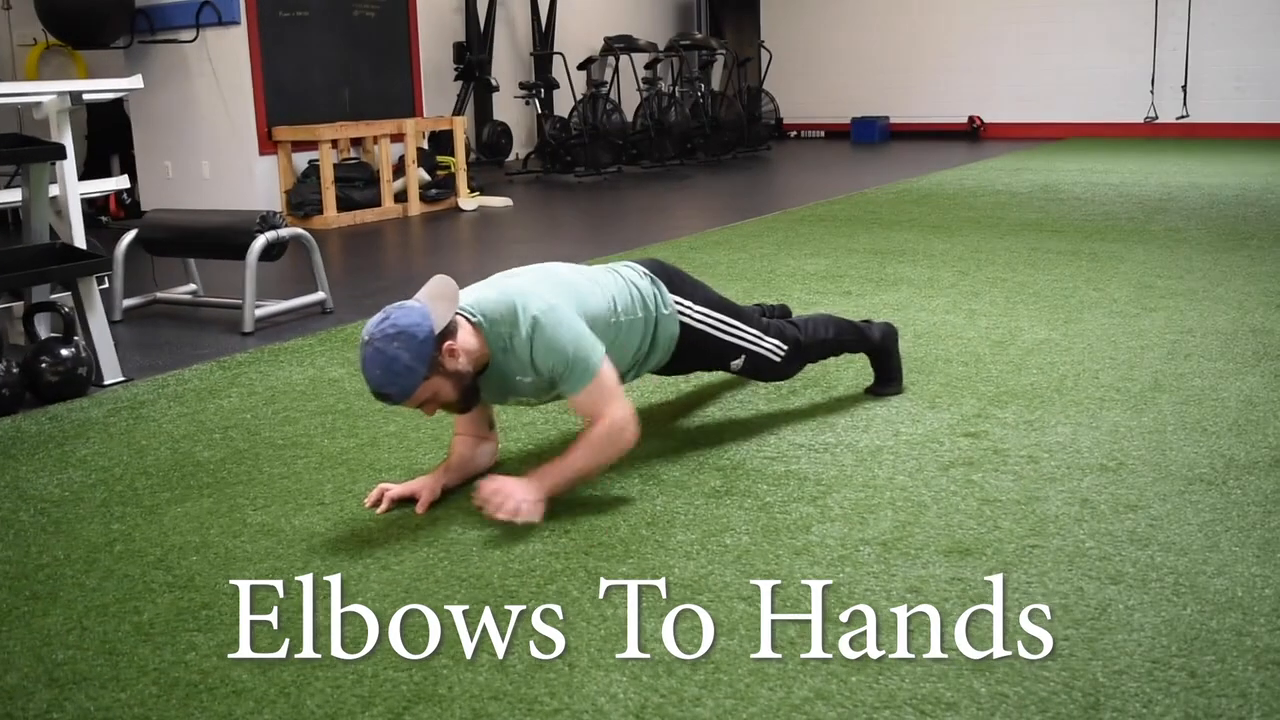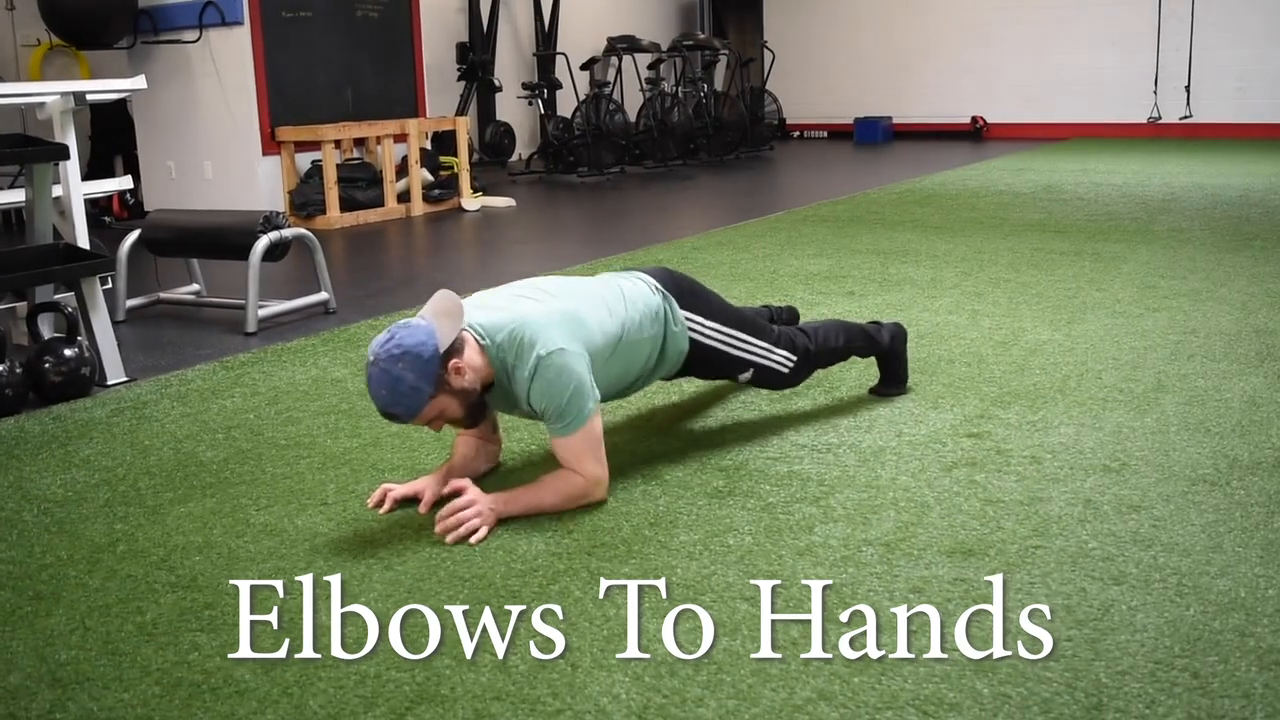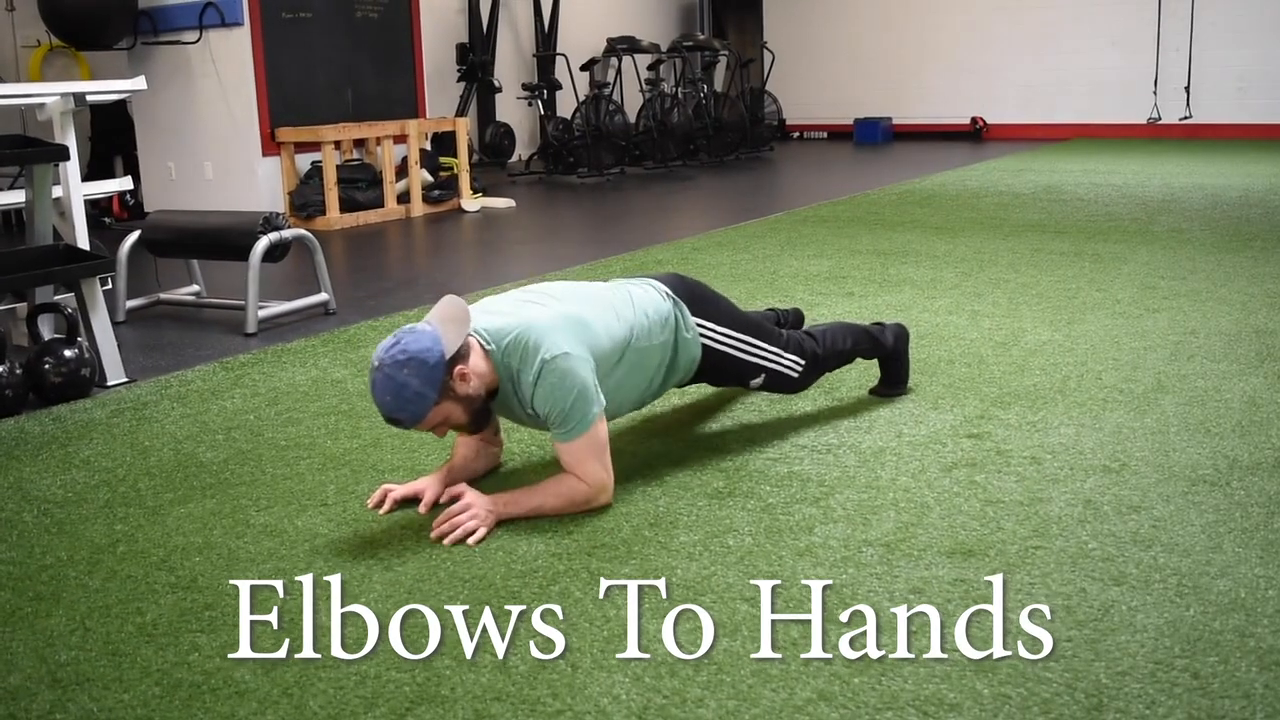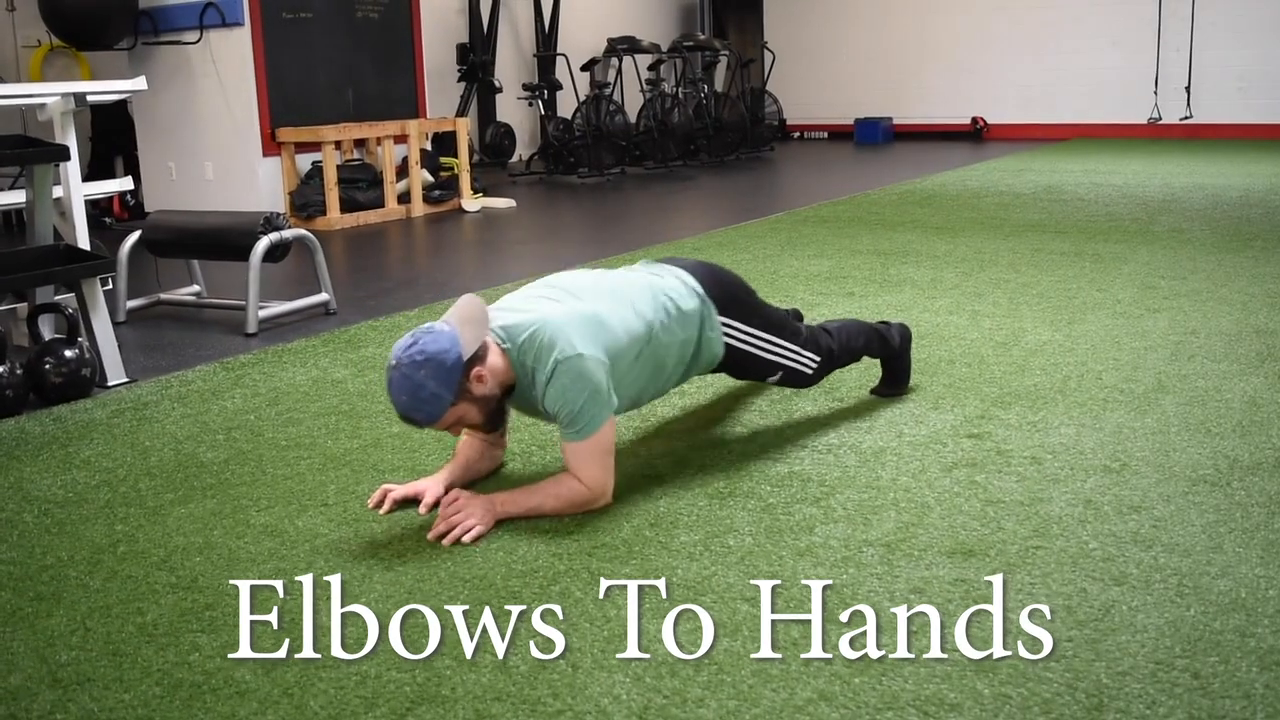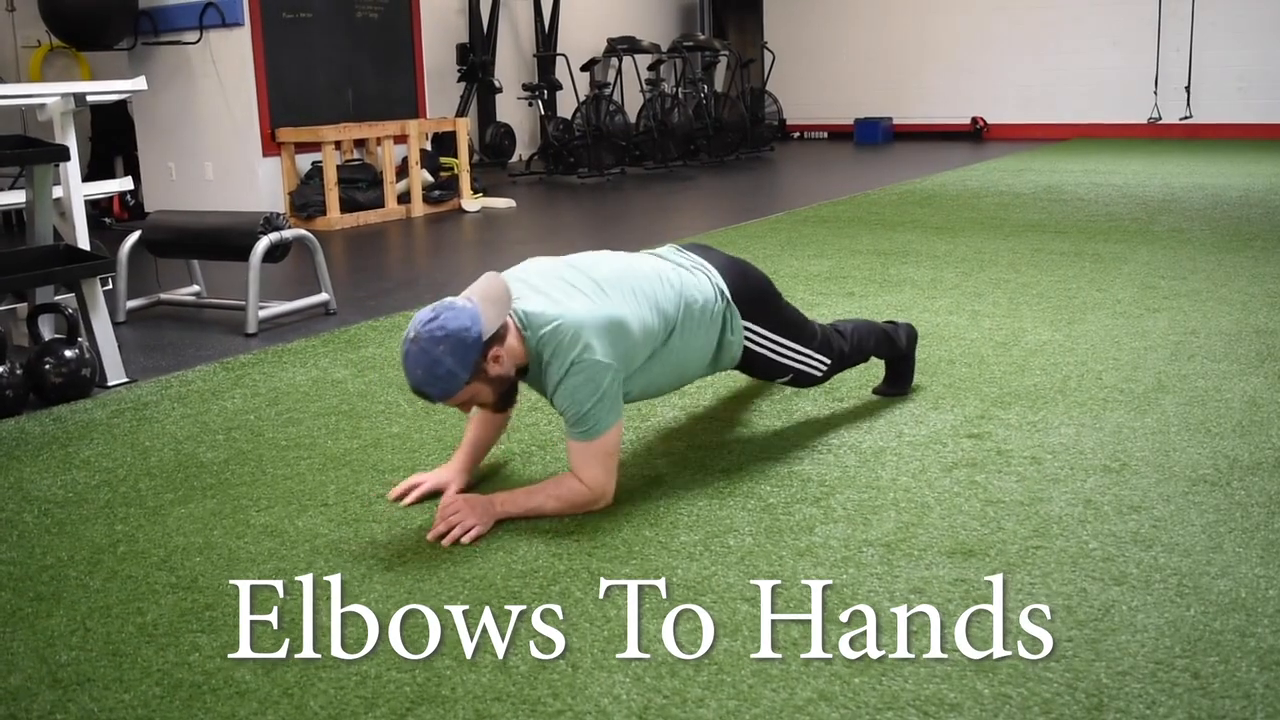
dt=0.2s
person 1, frame 1
left shoulder: (541, 327)
right shoulder: (447, 337)
left elbow: (619, 424)
right elbow: (478, 441)
left wrist: (533, 486)
right wrist: (438, 477)
left hip: (660, 307)
right hip: (619, 310)
left knee: (783, 353)
left ankle: (873, 338)
right ankle: (769, 314)
person 1, frame 2
left shoulder: (545, 358)
right shoulder: (451, 341)
left elbow: (591, 479)
right elbow: (482, 443)
left wrist: (495, 504)
right wrist: (441, 476)
left hip: (672, 318)
right hip: (628, 305)
left knee: (791, 358)
left ankle: (882, 339)
right ankle: (776, 316)
person 1, frame 3
left shoulder: (550, 363)
right shoulder: (457, 347)
left elbow: (595, 485)
right elbow: (484, 446)
left wrist: (494, 506)
right wrist: (441, 476)
left hip: (682, 323)
right hip: (637, 310)
left knee: (798, 361)
left ankle: (884, 341)
right ankle: (780, 319)
person 1, frame 4
left shoulder: (564, 362)
right shoulder: (473, 344)
left elbow: (595, 487)
right elbow: (489, 444)
left wrist: (492, 505)
right wrist: (443, 477)
left hip: (705, 310)
right hip: (657, 289)
left knee: (812, 357)
left ankle: (889, 341)
right ankle: (784, 320)
person 1, frame 5
left shoulder: (578, 357)
right shoulder: (501, 303)
left elbow: (595, 487)
right elbow: (498, 405)
left wrist: (493, 505)
right wrist: (458, 466)
left hip: (727, 306)
right hip: (681, 269)
left knee: (822, 357)
left ankle: (894, 341)
right ankle: (787, 320)
